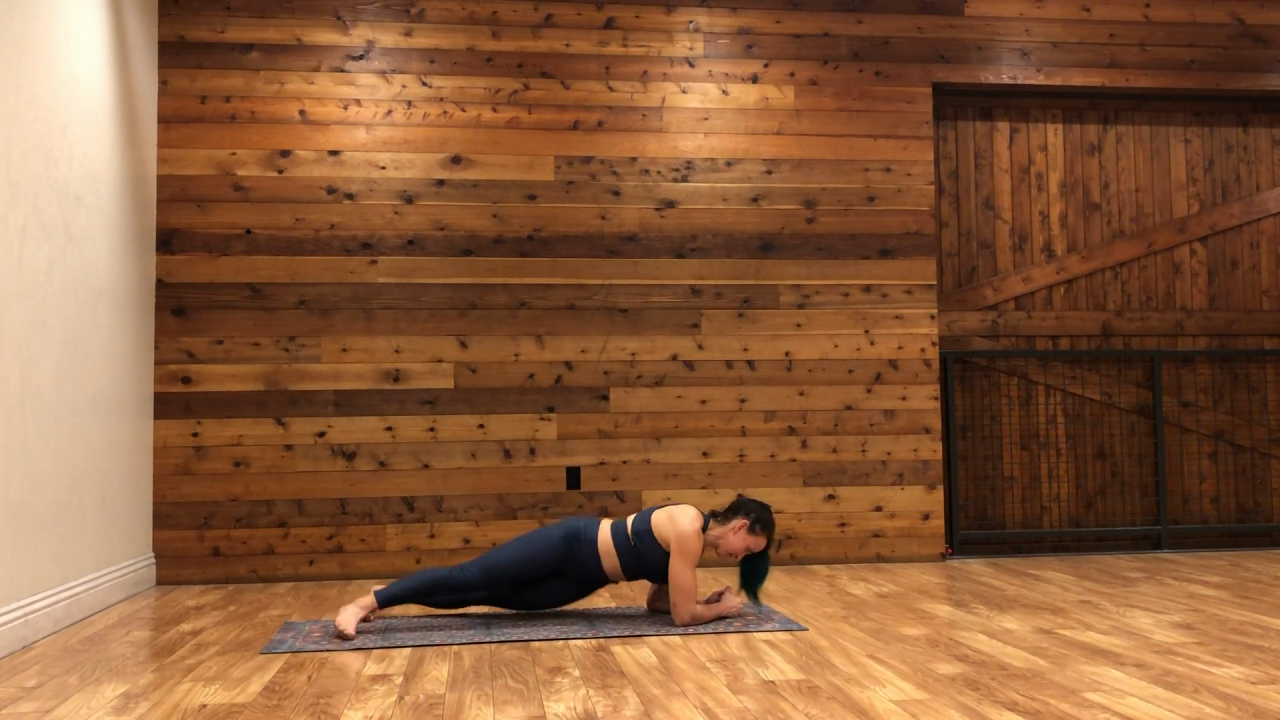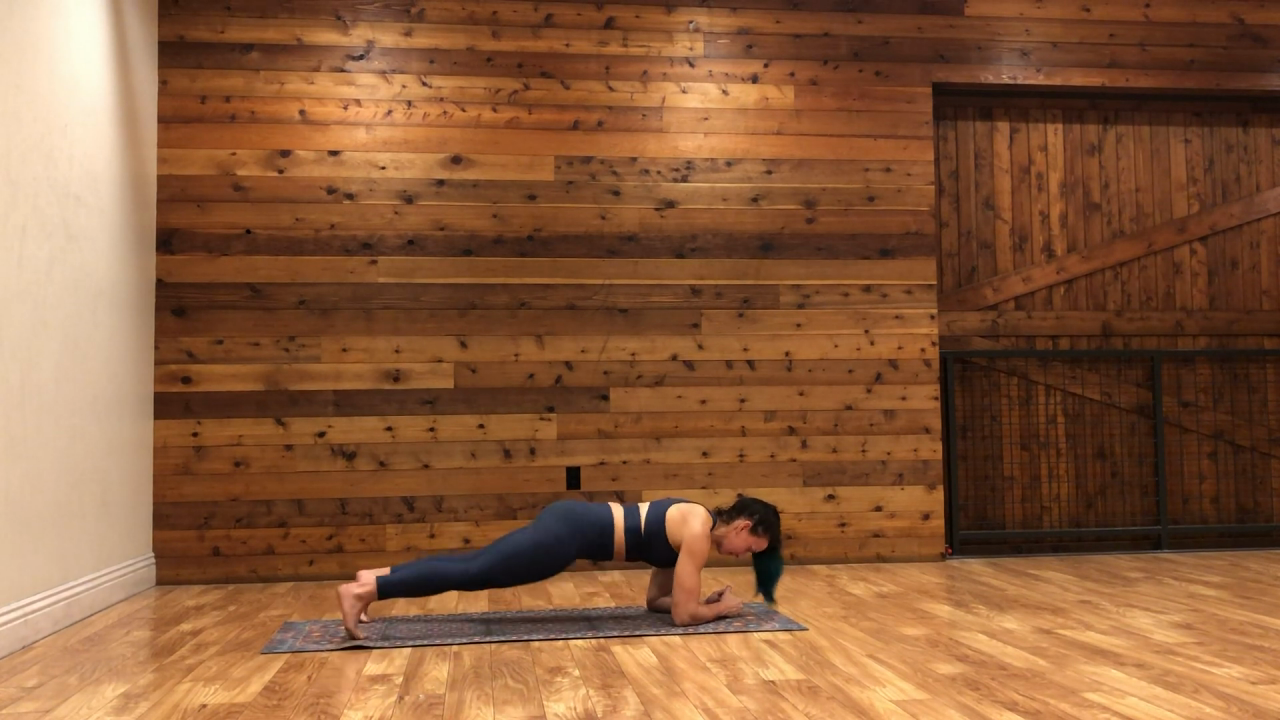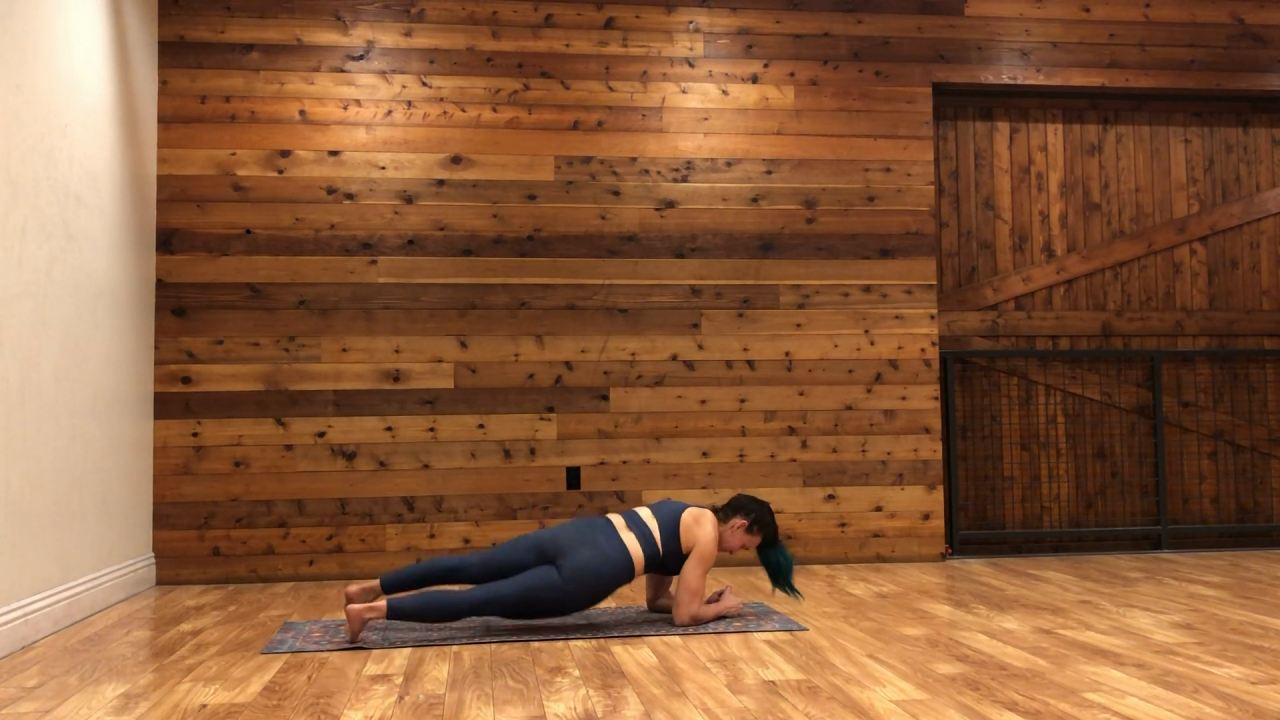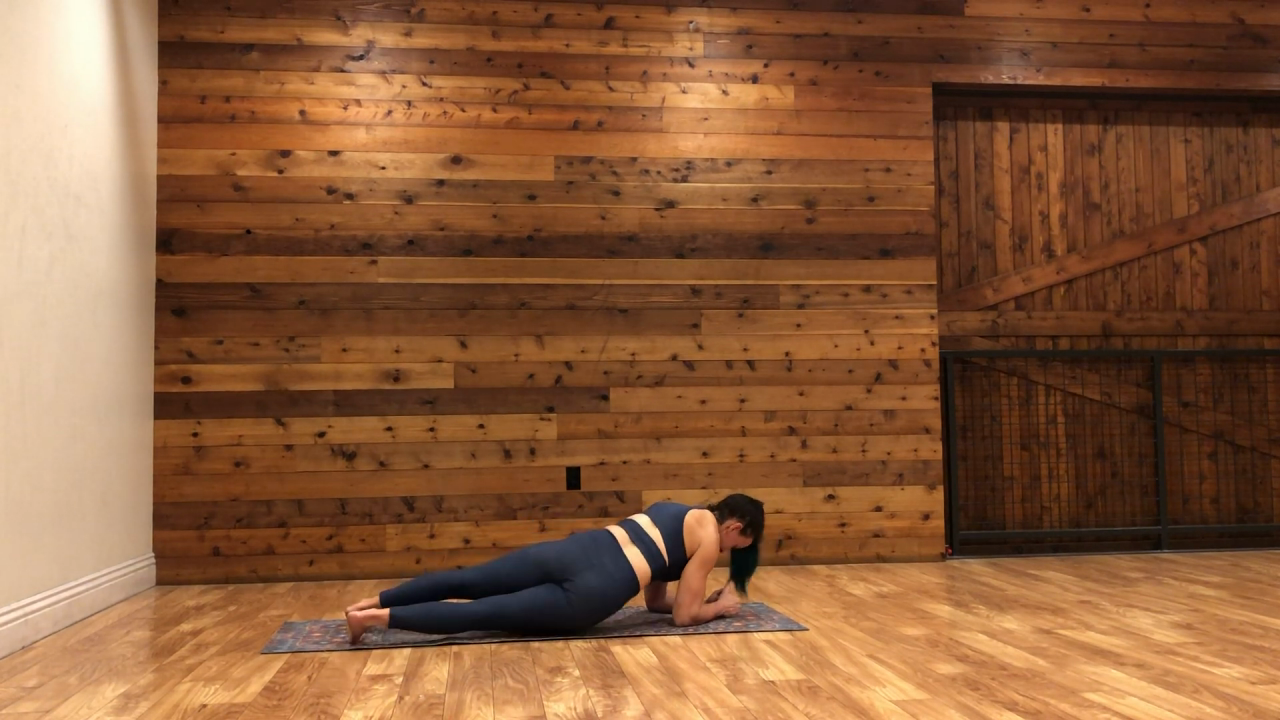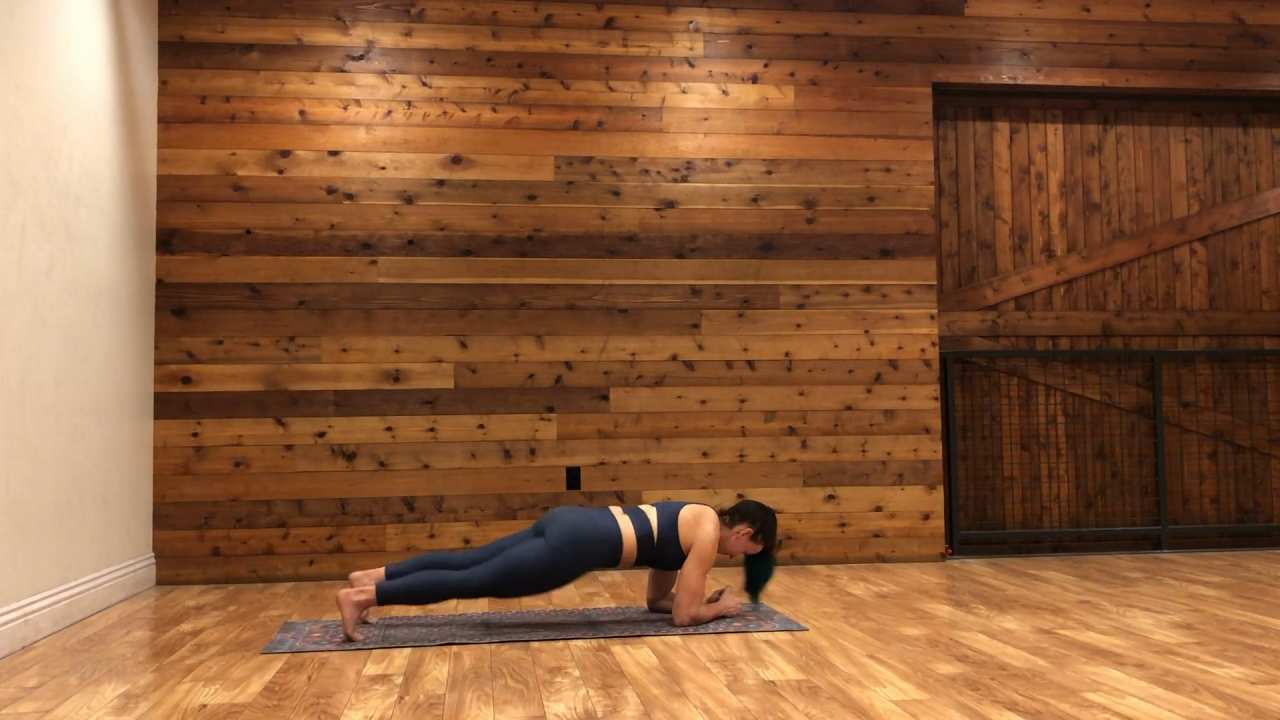
dt=0.3s
person 1, frame 1
left shoulder: (692, 534)
right shoulder: (687, 530)
left elbow: (658, 601)
right elbow: (683, 615)
left wrist: (704, 600)
right wrist: (721, 607)
left hip: (581, 577)
right hip: (568, 545)
left knee: (482, 597)
right knee: (468, 579)
left ankle: (380, 598)
right ankle: (371, 601)
person 1, frame 2
left shoulder: (692, 523)
right shoulder: (698, 531)
left elbow: (657, 599)
right elbow: (683, 614)
left wrist: (705, 598)
right wrist: (722, 607)
left hip: (572, 522)
right hip: (572, 532)
left knee: (470, 565)
right knee: (470, 574)
left ankle: (377, 575)
right ankle: (361, 590)
person 1, frame 3
left shoulder: (684, 513)
right shoulder: (709, 534)
left elbow: (657, 597)
right elbow: (684, 615)
left wrist: (704, 598)
right wrist: (722, 606)
left hip: (571, 533)
right hip: (591, 570)
left knee: (466, 569)
right knee: (478, 600)
left ankle: (369, 588)
right ankle: (372, 611)
person 1, frame 4
left shoulder: (676, 513)
right shoulder: (708, 536)
left elbow: (656, 599)
right elbow: (683, 615)
left wrist: (701, 599)
right wrist: (720, 607)
left hip: (575, 549)
right hip: (590, 592)
left knee: (463, 582)
right knee: (478, 613)
left ankle: (370, 601)
right ankle: (374, 617)
person 1, frame 5
left shoulder: (692, 521)
right shoulder: (708, 533)
left elbow: (657, 598)
right elbow: (683, 614)
left wrist: (704, 598)
right wrist: (720, 607)
left hip: (570, 523)
right hip: (579, 543)
left knee: (468, 562)
right knee: (469, 582)
left ankle: (374, 576)
right ankle: (360, 597)
